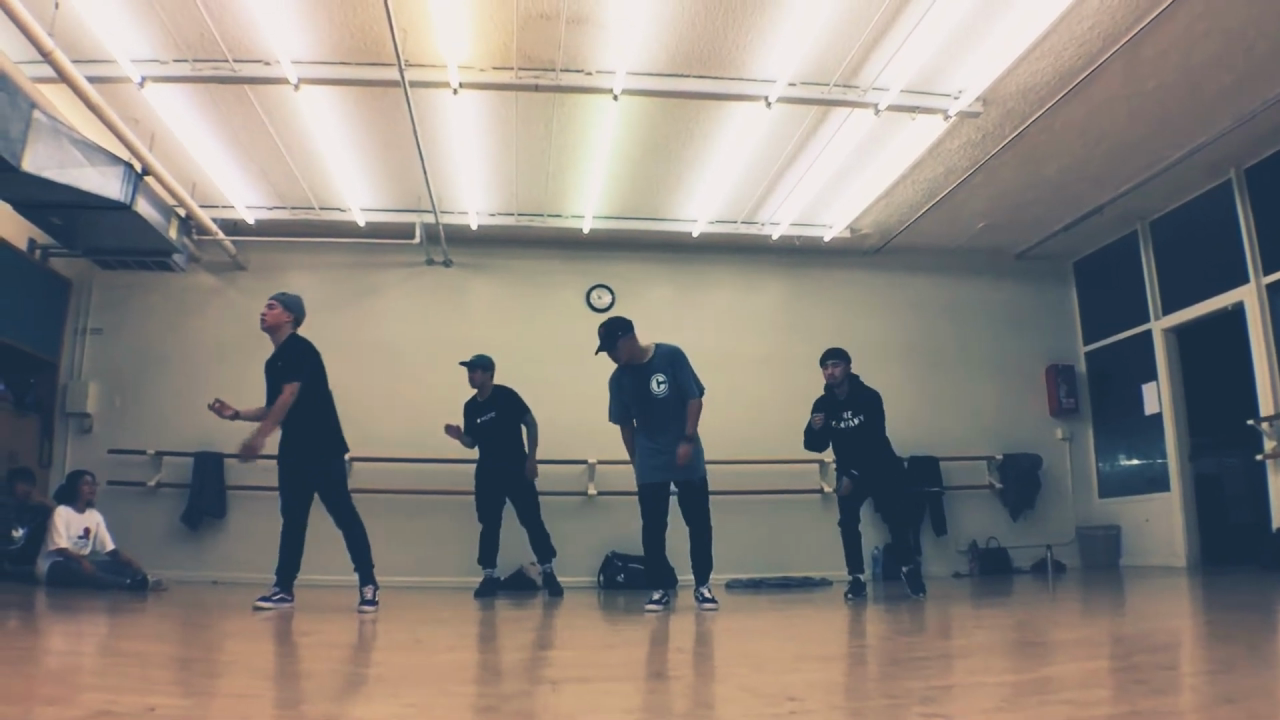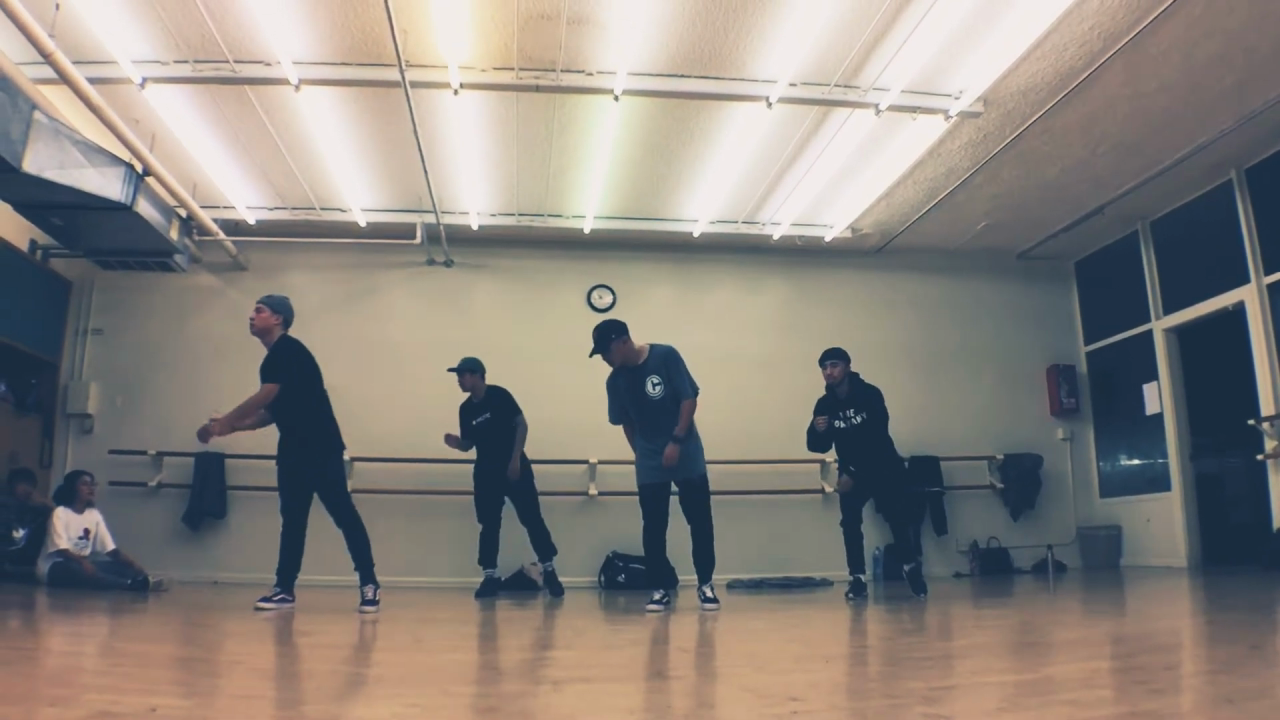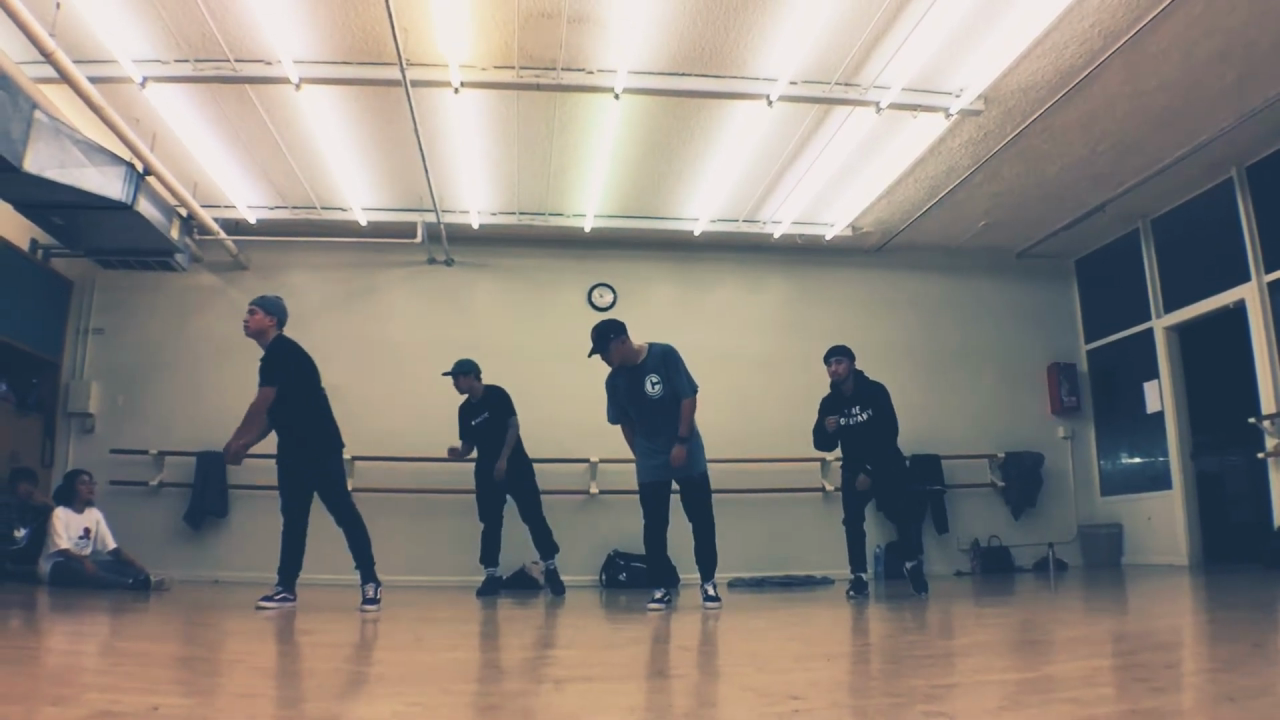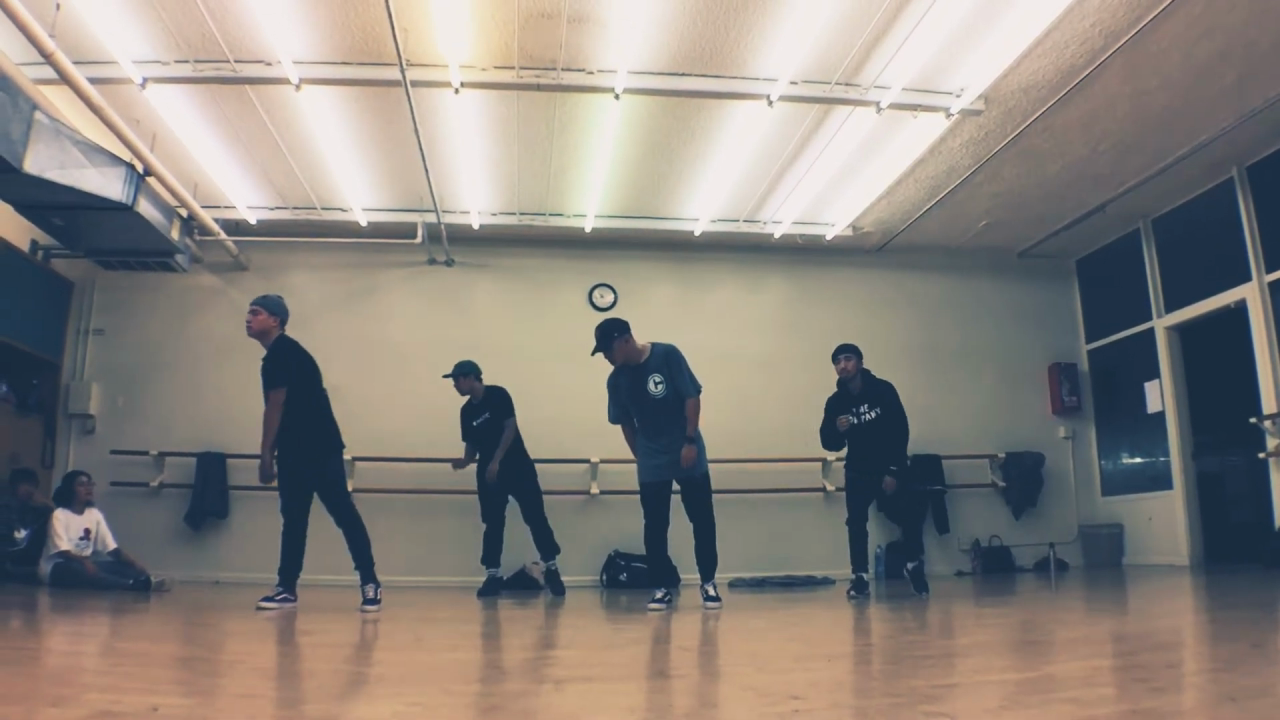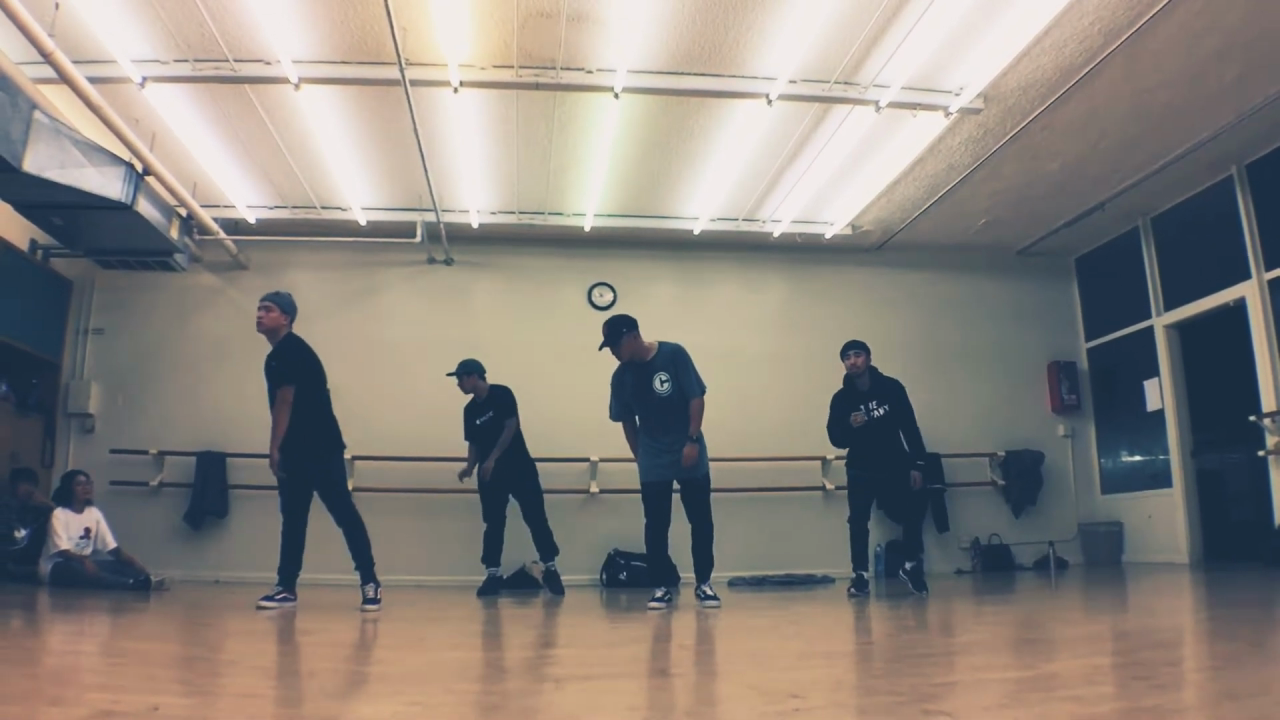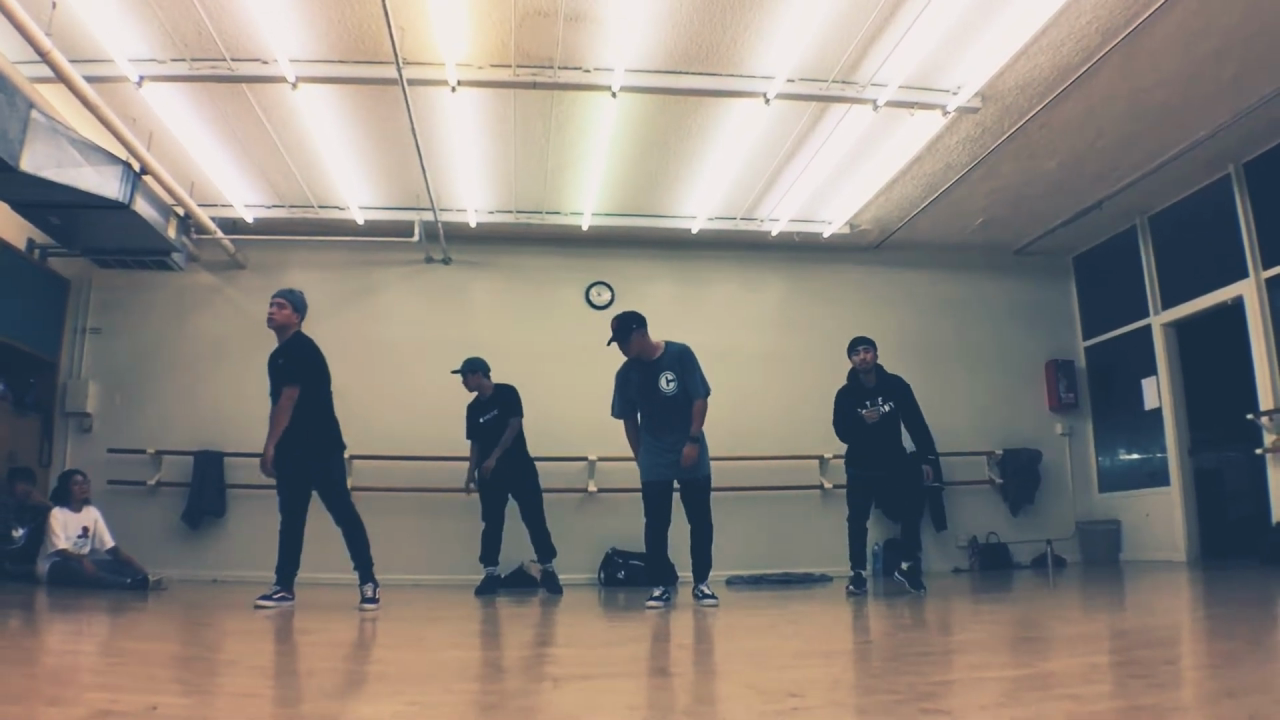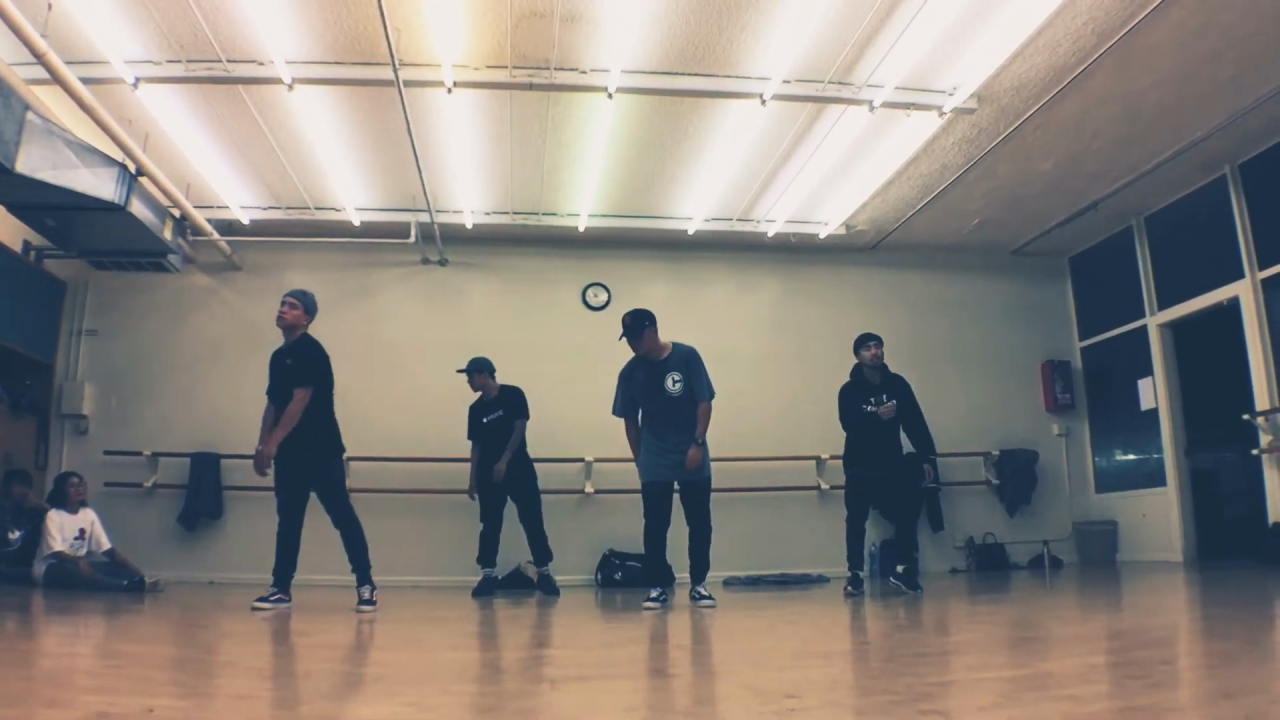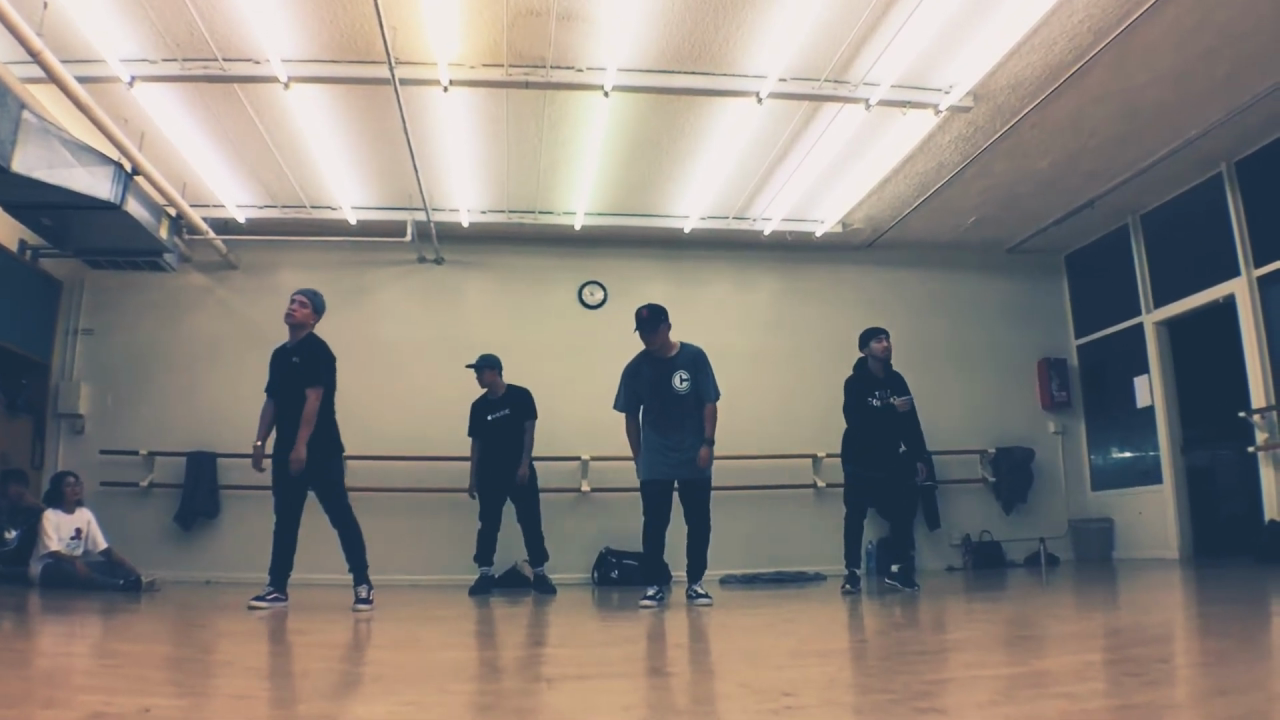
dt=0.2s
person 1, frame 1
left shoulder: (299, 349)
right shoulder: (275, 360)
left elbow: (289, 397)
left wrist: (258, 436)
right wrist: (236, 413)
left hip: (324, 448)
right hip: (294, 450)
left knee: (344, 514)
right knee: (293, 519)
left ankle: (368, 585)
right ankle: (283, 588)
person 1, frame 2
left shoulder: (289, 350)
right shoulder: (274, 357)
left elbow: (262, 399)
right elbow: (271, 411)
left wrist: (221, 425)
right wrist: (234, 426)
left hip: (322, 447)
right hip: (293, 450)
left knee: (343, 513)
right knee: (293, 519)
left ankle: (369, 584)
right ankle: (284, 589)
person 1, frame 3
left shoulder: (283, 352)
right shoulder: (274, 356)
left elbow: (262, 406)
right elbow: (273, 413)
left wrist: (236, 441)
right wrist: (246, 444)
left hip: (320, 446)
right hip: (293, 449)
left knee: (344, 512)
right knee: (293, 519)
left ankle: (370, 582)
right ankle: (286, 588)
person 1, frame 4
left shoulder: (284, 352)
right shoulder: (274, 357)
left elbow: (276, 406)
left wrist: (266, 454)
right wrist: (274, 454)
left hip: (320, 446)
right hip: (293, 450)
left knee: (343, 513)
right knee: (293, 519)
left ankle: (370, 583)
right ankle: (286, 588)
person 1, frame 5
left shoulder: (293, 350)
right shoulder: (276, 356)
left elbow: (284, 403)
left wrist: (274, 449)
right wrist: (280, 451)
left hip: (321, 447)
right hip: (294, 450)
left knee: (344, 513)
right knee: (292, 519)
left ankle: (370, 583)
right ankle: (286, 587)
person 1, frame 6
left shoulder: (302, 349)
right shoulder: (277, 355)
left elbow: (288, 401)
left wrist: (269, 446)
right wrist: (274, 449)
left hip: (321, 447)
right hip: (292, 449)
left knee: (343, 513)
right knee: (290, 518)
left ankle: (368, 582)
right ankle: (284, 586)
person 1, frame 7
left shoulder: (310, 351)
right shoulder: (278, 356)
left elbow: (300, 401)
right elbow: (273, 404)
left wrist: (274, 443)
right wrist: (262, 445)
left hip: (321, 449)
right hip: (289, 451)
left knee: (342, 516)
right knee: (288, 520)
left ankle: (366, 585)
right ankle: (281, 588)
person 1, frame 8
left shoulder: (317, 350)
right shoulder: (279, 354)
left elbow: (314, 400)
right elbow: (271, 402)
left wrist: (302, 445)
right wrist: (260, 442)
left hip: (320, 449)
right hip: (286, 450)
left knee: (341, 515)
right knee: (285, 519)
left ankle: (363, 584)
right ankle: (277, 588)
person 2, frame 1
left shoulder: (671, 356)
right shoulder: (618, 379)
left elbow: (695, 399)
right elbow: (626, 425)
left wrist: (687, 440)
right wrist: (636, 461)
left hip: (686, 456)
right hip: (650, 462)
left knee: (699, 522)
right knee: (653, 527)
left ankle: (702, 585)
right ankle: (660, 588)
person 2, frame 2
left shoulder: (666, 356)
right shoulder: (615, 381)
left elbow: (689, 399)
left wrist: (676, 441)
left hip: (686, 454)
right hip: (650, 462)
left knee: (700, 521)
right knee: (653, 527)
left ankle: (705, 584)
right ankle: (661, 588)
person 2, frame 3
left shoulder: (664, 355)
right shoulder: (614, 380)
left elbow: (688, 398)
left wrist: (681, 442)
right wrist: (640, 455)
left hip: (686, 453)
right hip: (650, 461)
left knee: (702, 519)
right knee: (654, 526)
left ankle: (708, 581)
right ankle: (662, 587)
person 2, frame 4
left shoulder: (668, 355)
right shoulder: (616, 380)
left elbow: (692, 397)
left wrist: (690, 441)
right wrist: (640, 457)
left hip: (688, 453)
right hip: (652, 461)
left knee: (703, 519)
right knee: (655, 526)
left ankle: (708, 582)
right ankle: (662, 587)
person 2, frame 5
left shoulder: (674, 355)
right shoulder: (621, 377)
left elbow: (696, 398)
right elbow: (627, 422)
left wrist: (692, 441)
right wrist: (640, 457)
left hip: (689, 454)
right hip: (653, 460)
left knee: (701, 520)
right knee: (656, 525)
left ankle: (703, 582)
right ankle: (662, 586)
person 2, frame 6
left shoulder: (681, 355)
right shoulder: (626, 374)
left elbow: (700, 399)
right elbow: (629, 420)
left wrist: (693, 441)
right wrist: (640, 457)
left hip: (691, 455)
right hip: (654, 460)
left knee: (701, 521)
right knee: (656, 524)
left ankle: (701, 582)
right ankle: (661, 585)
person 2, frame 7
left shoulder: (687, 357)
right shoulder: (630, 372)
left elbow: (704, 403)
right elbow: (630, 420)
left wrist: (698, 444)
right wrist: (638, 458)
left hip: (691, 458)
right hip: (654, 461)
left knee: (700, 523)
right knee: (655, 525)
left ankle: (698, 584)
right ankle: (657, 586)
person 2, frame 8
left shoulder: (695, 357)
right shoulder: (635, 368)
left elbow: (709, 403)
right elbow: (631, 416)
left wrist: (707, 443)
right wrist: (638, 457)
left hip: (693, 458)
right hip: (655, 461)
left knee: (699, 522)
right knee: (654, 524)
left ankle: (695, 583)
right ankle: (654, 585)
person 3, frame 1
left shoulder: (869, 397)
right shoulder: (822, 405)
left elbow: (875, 441)
right elbow: (816, 446)
left wrist: (854, 476)
right wrist: (814, 430)
left hip: (882, 470)
right hip: (848, 472)
left knee: (896, 519)
right knee: (848, 523)
left ankle: (910, 569)
right ankle: (857, 579)
person 3, frame 2
left shoulder: (870, 394)
right shoulder: (824, 405)
left elbow: (878, 438)
right elbow: (819, 447)
left wrist: (853, 473)
right wrist: (818, 431)
left hip: (884, 468)
right hip: (850, 472)
left knee: (897, 518)
right knee: (850, 523)
left ankle: (911, 568)
right ankle: (858, 579)
person 3, frame 3
left shoulder: (875, 392)
right shoulder: (829, 403)
left elbow: (889, 434)
right elbow: (824, 445)
left wrist: (870, 470)
right wrist: (826, 430)
left hip: (887, 468)
right hip: (854, 470)
left knee: (903, 516)
right knee: (852, 521)
left ankle: (913, 565)
right ankle: (859, 577)
person 3, frame 4
left shoulder: (884, 390)
right shoulder: (835, 402)
left elbow: (900, 431)
right elbow: (830, 444)
left wrist: (894, 470)
right wrist: (837, 430)
left hip: (891, 468)
right hip: (858, 472)
left knee: (910, 515)
right knee: (856, 521)
left ankle: (914, 566)
right ankle: (860, 577)
person 3, frame 5
left shoulder: (891, 388)
right shoulder: (841, 398)
left elbow: (909, 426)
right elbow: (837, 440)
left wrist: (916, 463)
right wrist: (849, 426)
left hip: (895, 465)
right hip: (861, 470)
left knee: (914, 510)
right knee: (858, 520)
left ankle: (913, 567)
right ankle: (860, 575)
person 3, frame 6
left shoulder: (896, 385)
right shoulder: (846, 394)
left elbow: (915, 422)
right elbow: (843, 433)
left wrist: (928, 457)
right wrist: (862, 421)
left hip: (895, 463)
right hip: (861, 467)
left knee: (913, 509)
right knee: (857, 518)
left ankle: (908, 567)
right ankle: (858, 574)
person 3, frame 7
left shoulder: (898, 384)
right shoulder: (850, 390)
left elbow: (915, 422)
right elbow: (850, 427)
left wrist: (928, 457)
right wrist: (876, 417)
left hip: (893, 463)
right hip: (860, 466)
left knee: (908, 513)
right knee: (856, 519)
left ankle: (902, 570)
right ankle: (855, 574)
person 3, frame 8
left shoulder: (896, 380)
right shoulder: (855, 383)
left elbow: (910, 420)
right elbow: (856, 421)
left wrist: (919, 456)
right wrist: (891, 409)
left hip: (890, 461)
right hip: (859, 462)
left knee: (903, 513)
right knee: (855, 516)
left ankle: (897, 569)
right ankle: (852, 573)
person 4, frame 1
left shoulder: (506, 395)
right shoulder: (470, 407)
left elbow: (531, 424)
right elbow: (472, 442)
left wrist: (531, 458)
right wrist: (459, 436)
left hip: (517, 469)
right hip: (487, 473)
left knee: (532, 520)
right knee: (489, 524)
left ankle: (548, 571)
right ankle: (489, 576)
person 4, frame 2
left shoulder: (499, 395)
right shoulder: (465, 409)
left elbow: (521, 425)
right elbow: (468, 443)
left wrist: (516, 459)
right wrist: (456, 443)
left hip: (515, 468)
right hip: (486, 472)
left knee: (532, 519)
right knee: (489, 524)
left ankle: (548, 570)
right ankle: (490, 576)
person 4, frame 3
left shoulder: (497, 395)
right shoulder: (465, 410)
left elbow: (513, 427)
right elbow: (469, 443)
left wrist: (503, 459)
right wrist: (460, 453)
left hip: (516, 466)
right hip: (486, 471)
left knee: (534, 517)
right knee: (491, 523)
left ankle: (550, 567)
right ankle: (491, 575)
person 4, frame 4
left shoulder: (498, 395)
right shoulder: (466, 411)
left elbow: (510, 428)
right elbow: (472, 444)
left wrist: (496, 461)
right wrist: (465, 461)
left hip: (518, 466)
right hip: (488, 472)
left knee: (536, 517)
right knee: (493, 524)
left ankle: (551, 568)
right ankle: (493, 575)
person 4, frame 5
left shoulder: (502, 394)
right shoulder: (470, 410)
left elbow: (511, 428)
right elbow: (474, 444)
left wrist: (491, 459)
right wrist: (469, 468)
left hip: (520, 466)
right hip: (490, 472)
left knee: (536, 518)
right knee: (493, 523)
left ankle: (550, 569)
right ankle: (492, 575)
person 4, frame 6
left shoulder: (507, 393)
right shoulder: (473, 408)
left elbow: (514, 427)
right elbow: (475, 443)
left wrist: (493, 458)
right wrist: (471, 473)
left hip: (519, 466)
right hip: (489, 472)
left knee: (535, 519)
right knee: (492, 523)
left ankle: (547, 570)
right ankle: (490, 573)
person 4, frame 7
left shoulder: (513, 395)
right shoulder: (476, 409)
left elbow: (519, 429)
right elbow: (476, 445)
left wrist: (504, 461)
right wrist: (473, 479)
left hip: (519, 468)
right hip: (489, 473)
left knee: (533, 521)
right knee: (490, 525)
left ankle: (544, 573)
right ankle: (488, 575)
person 4, frame 8
left shoulder: (521, 396)
right shoulder: (478, 406)
left elbow: (529, 430)
right elbow: (476, 443)
left wrist: (525, 463)
right wrist: (473, 478)
left hip: (520, 470)
right hip: (490, 473)
left knee: (531, 522)
right knee: (488, 524)
left ankle: (539, 573)
right ankle: (485, 574)
